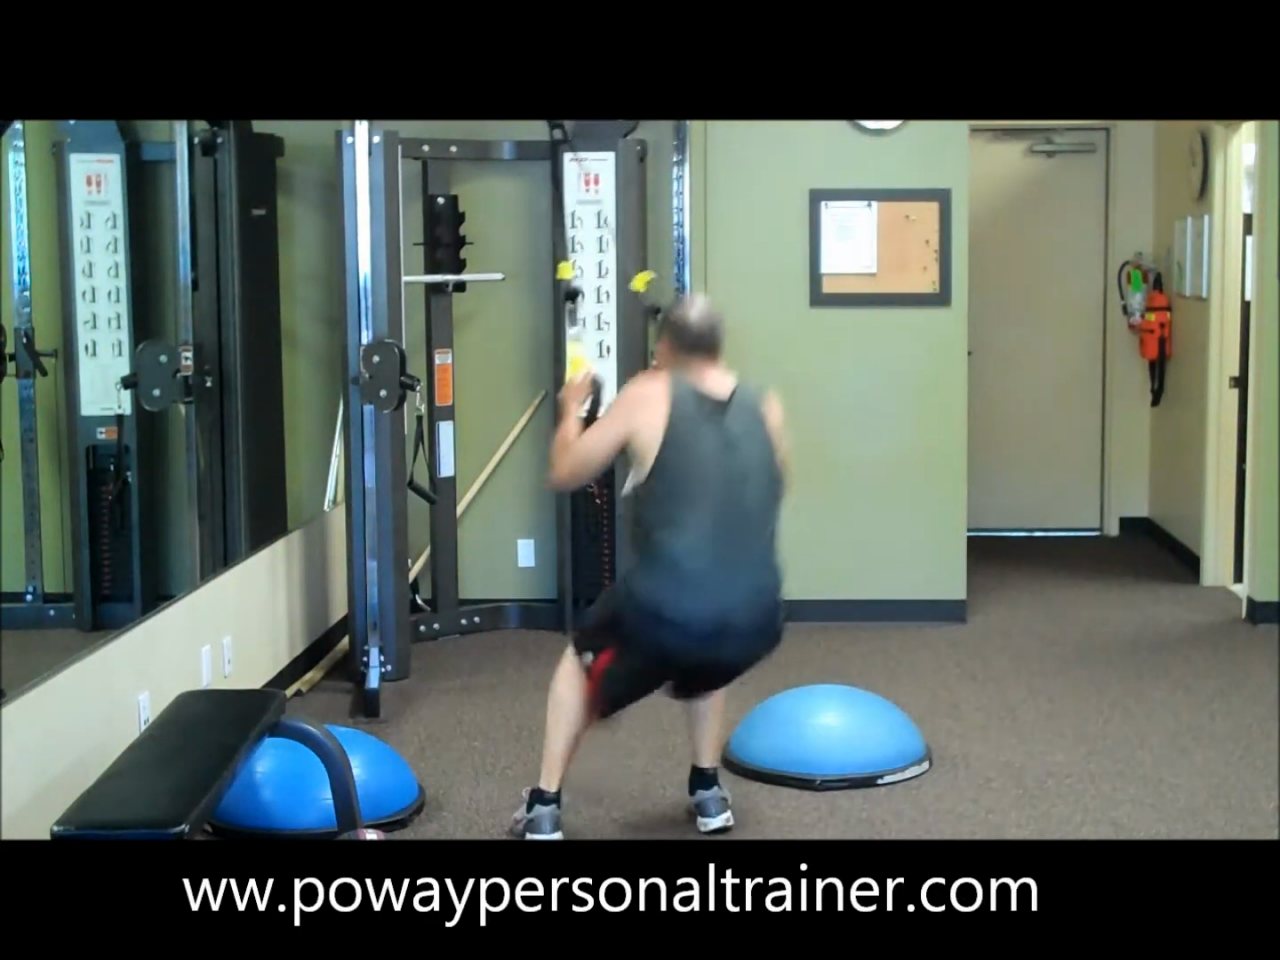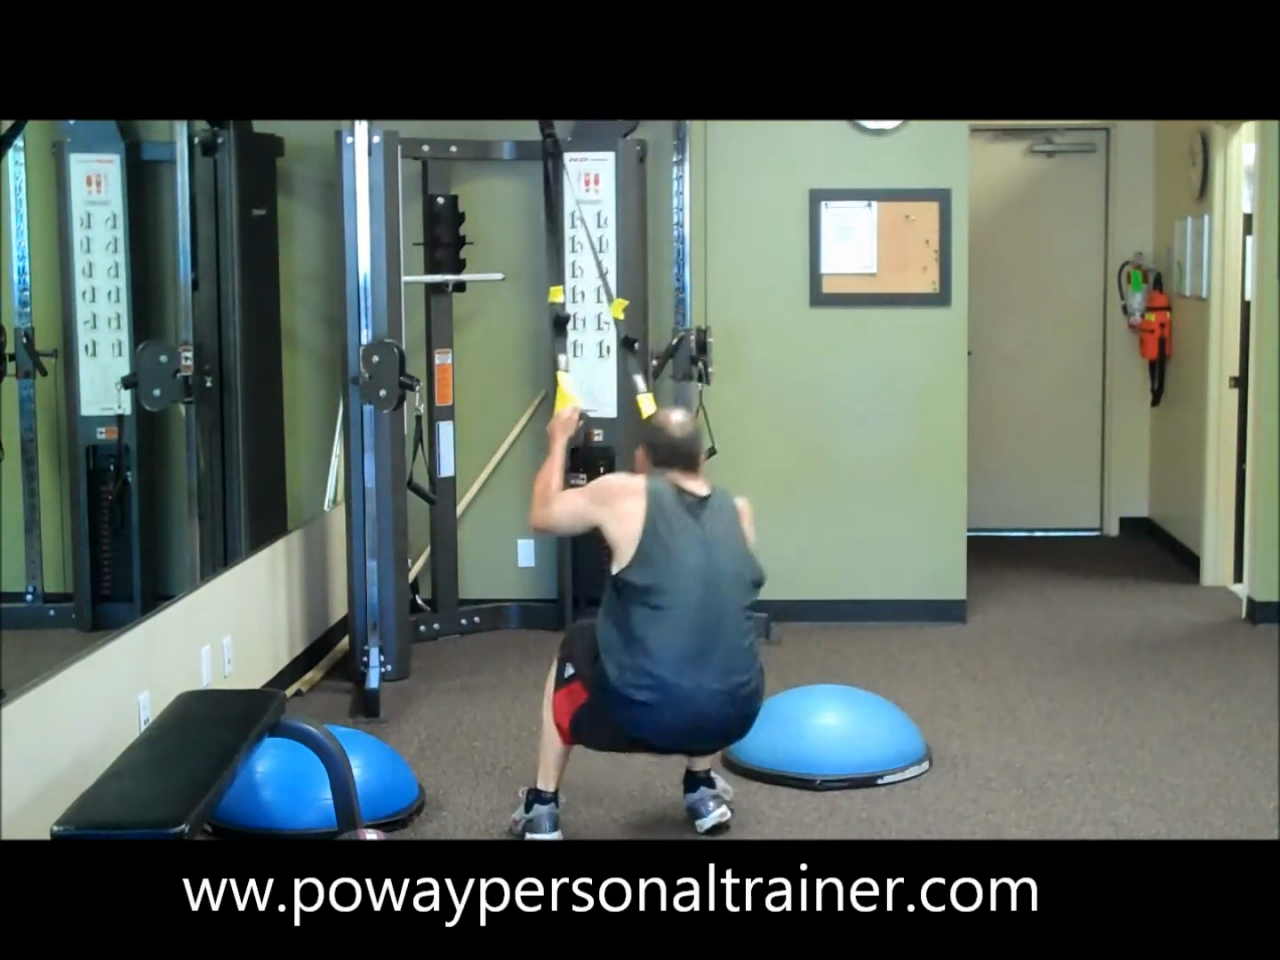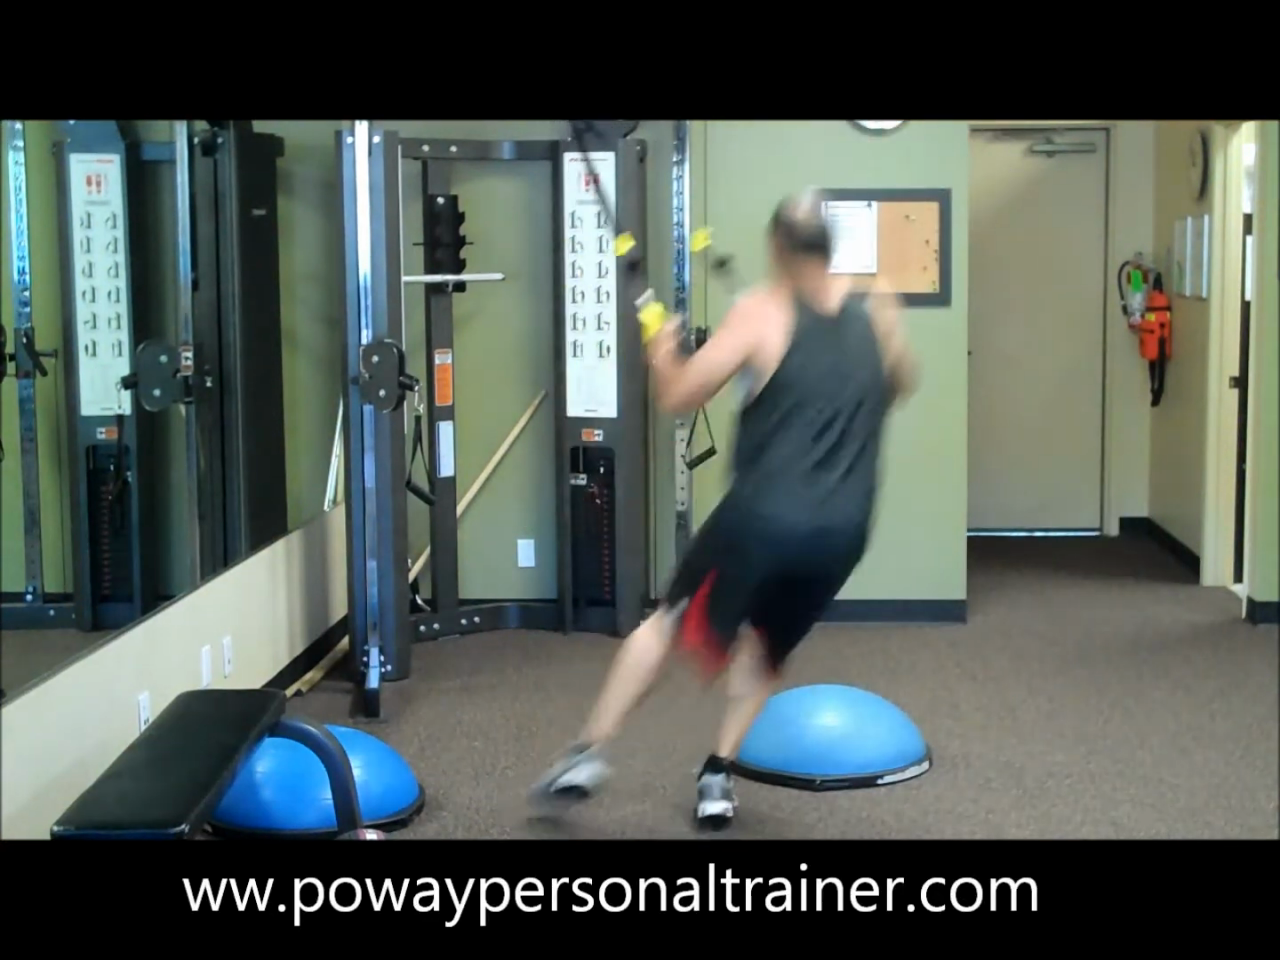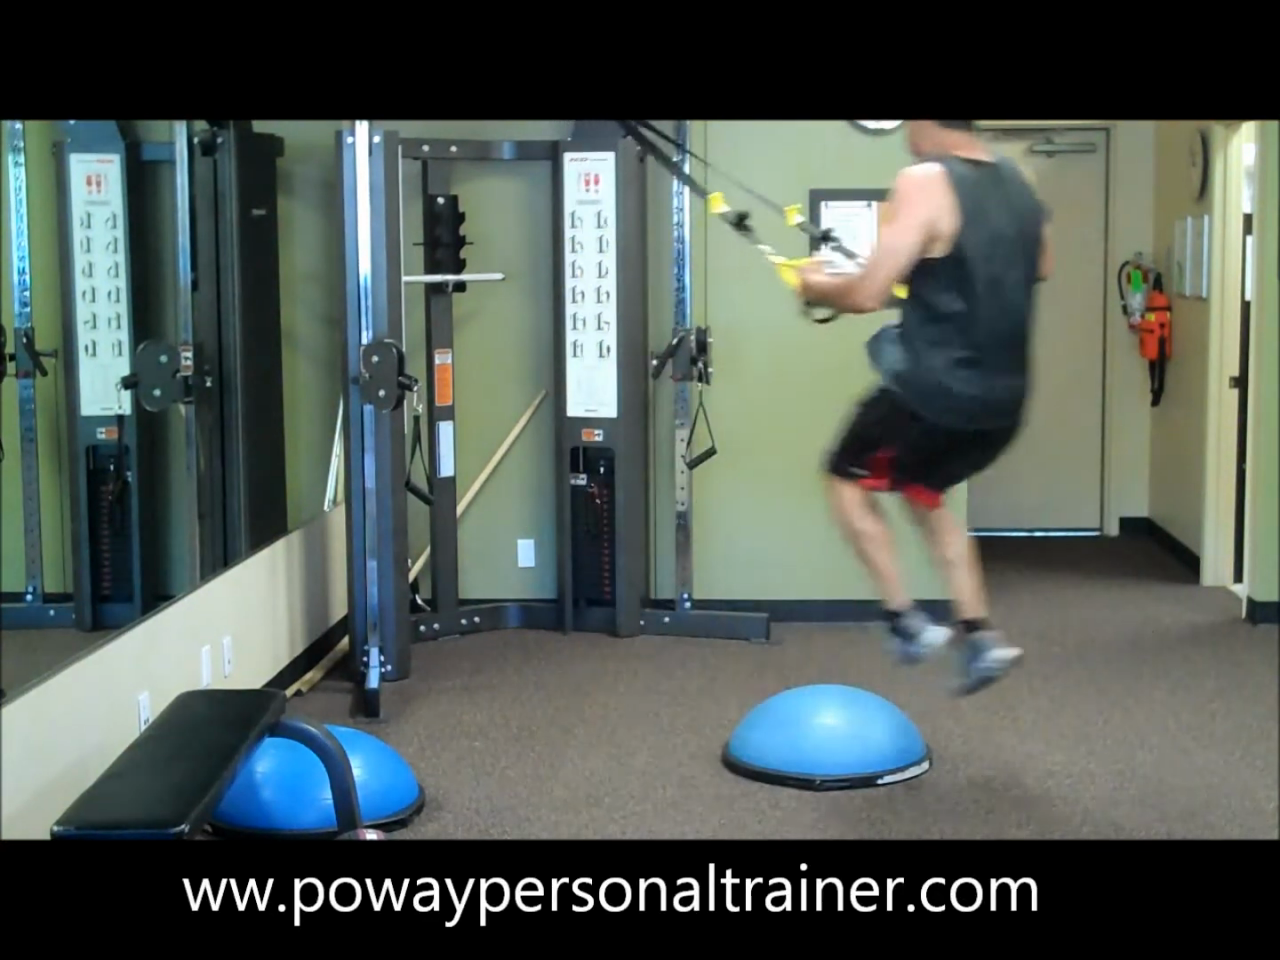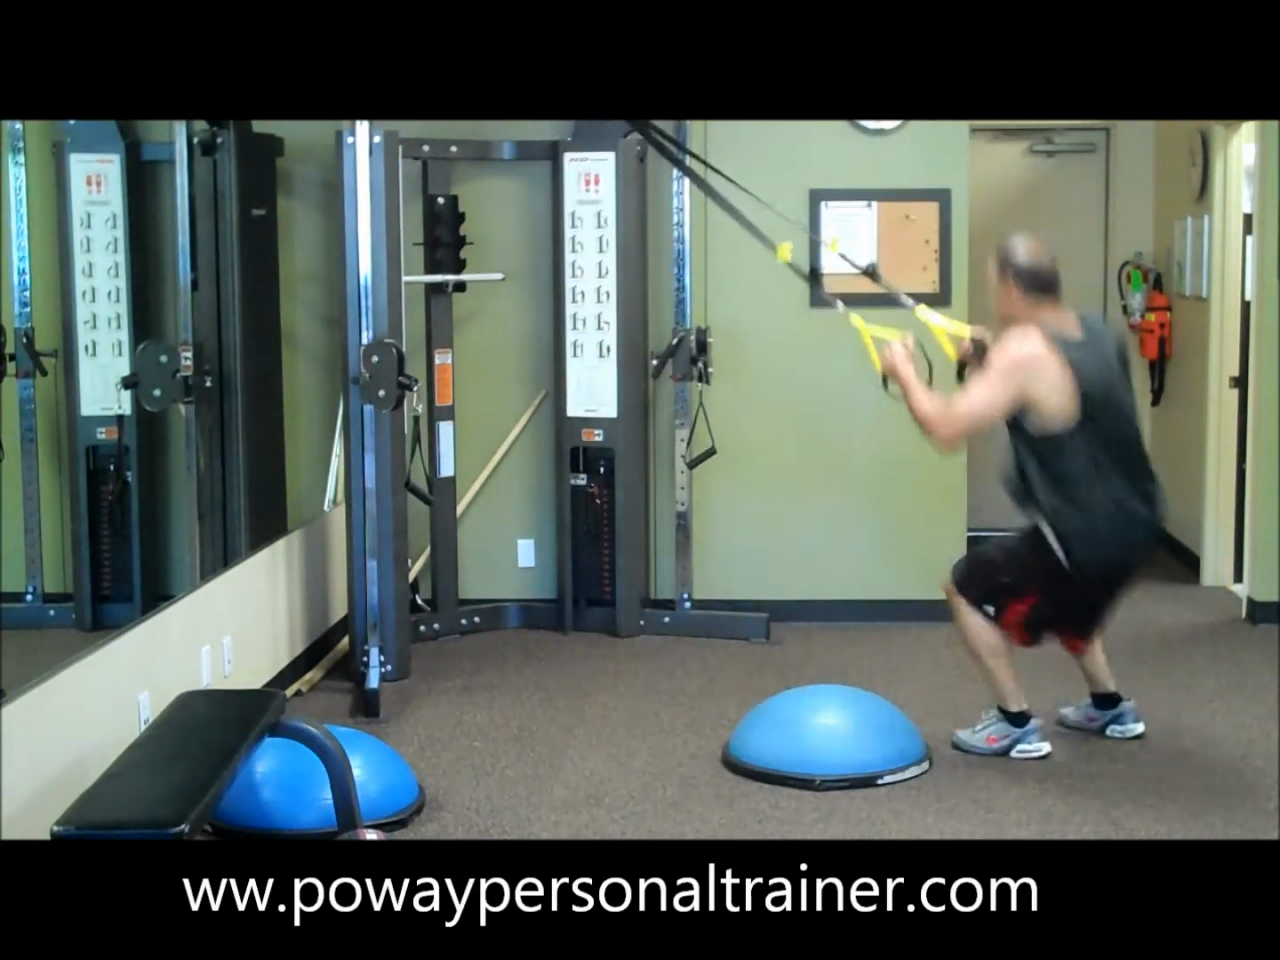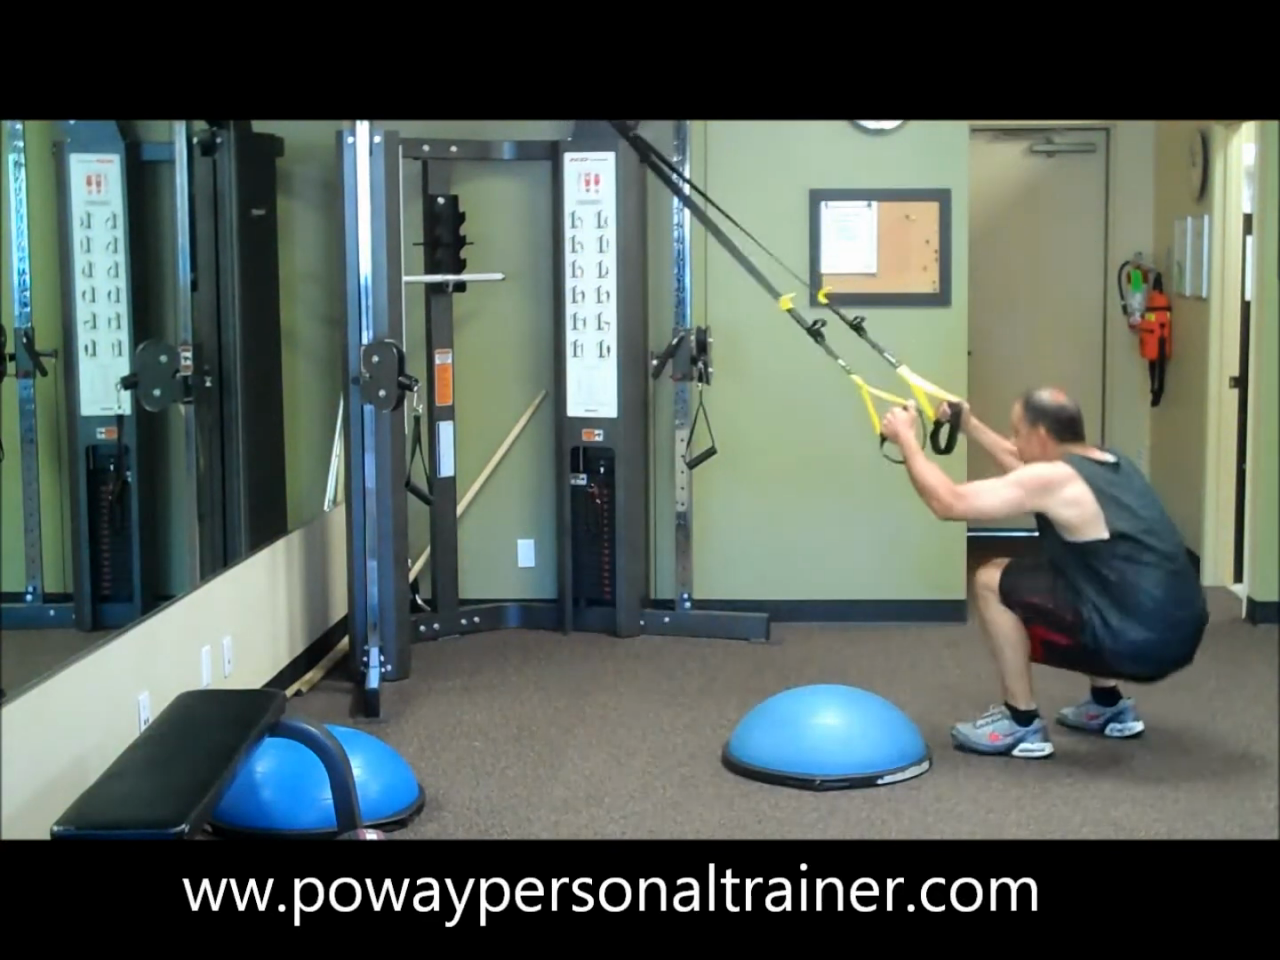
dt=0.3s
person 1, frame 1
left shoulder: (647, 398)
right shoulder: (765, 411)
left elbow: (564, 472)
left wrist: (572, 404)
left hip: (667, 616)
right hip: (754, 623)
left knee: (581, 660)
right knee: (704, 665)
left ankle: (544, 805)
right ankle: (708, 790)
person 1, frame 2
left shoulder: (623, 494)
right shoulder: (738, 512)
left elbow: (543, 515)
left wrist: (559, 441)
left hip: (645, 707)
right hip: (732, 713)
left knee: (577, 649)
left ankle: (542, 805)
right ankle: (702, 788)
person 1, frame 3
left shoulder: (760, 313)
right shoulder: (877, 312)
left elbow: (679, 396)
right elbow: (901, 384)
left wrist: (662, 350)
left hip: (763, 520)
right hip: (840, 533)
left knee: (666, 625)
right knee: (763, 647)
left ankle: (587, 753)
right ankle: (716, 777)
person 1, frame 4
left shoulder: (924, 182)
right shoulder: (1021, 185)
left elbow: (867, 295)
right elbow: (1039, 268)
left wrist: (818, 286)
left hip: (934, 391)
right hip: (1002, 400)
left knee: (846, 483)
right knee: (924, 495)
left ankle: (905, 620)
right ankle: (980, 637)
person 1, frame 5
left shoulder: (1025, 350)
right shoulder: (1098, 335)
left elbow: (947, 430)
left wrist: (902, 368)
right wrist: (985, 357)
left hip: (1096, 537)
right hip: (1134, 523)
left knee: (969, 591)
right knee: (1060, 601)
left ankle: (1016, 727)
right ankle: (1113, 710)
person 1, frame 6
left shoulder: (1054, 480)
right shoulder: (1111, 462)
left elbow: (950, 502)
right elbow: (1022, 468)
left wrist: (906, 438)
right wrist: (967, 422)
left hip: (1142, 642)
right hip: (1181, 627)
left knee: (993, 582)
left ankle: (1022, 723)
right ankle: (1110, 704)
